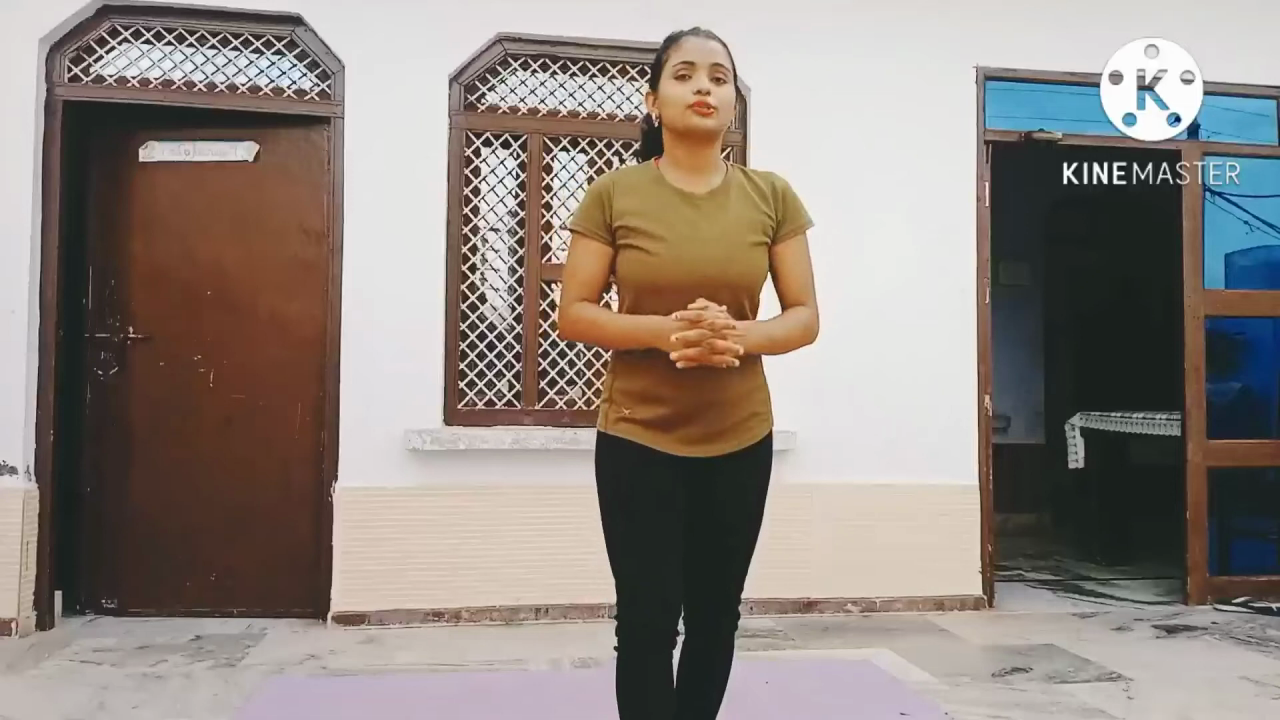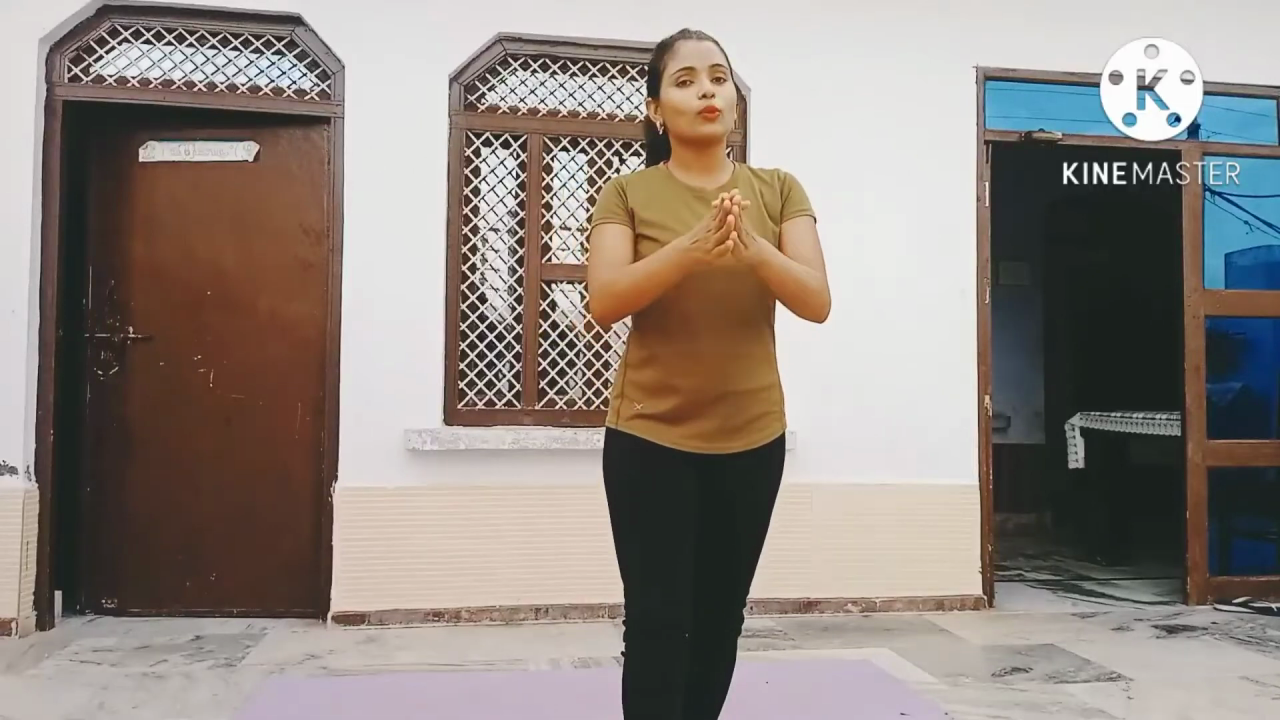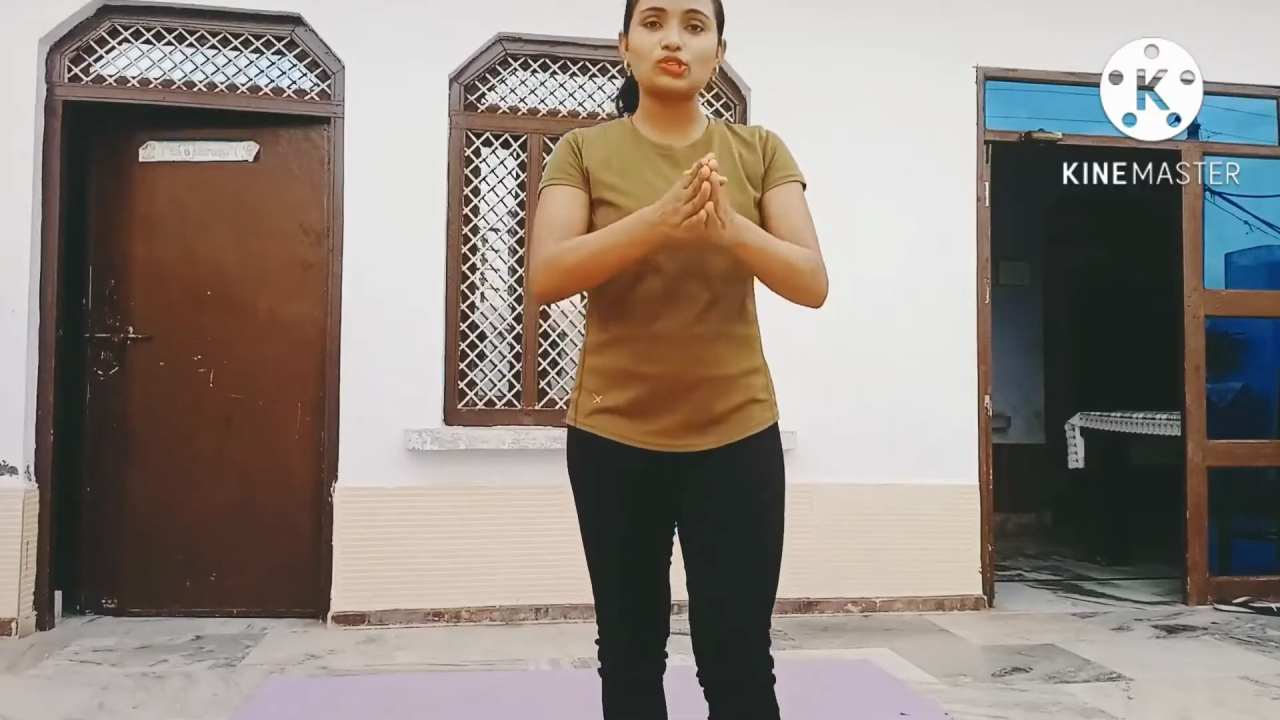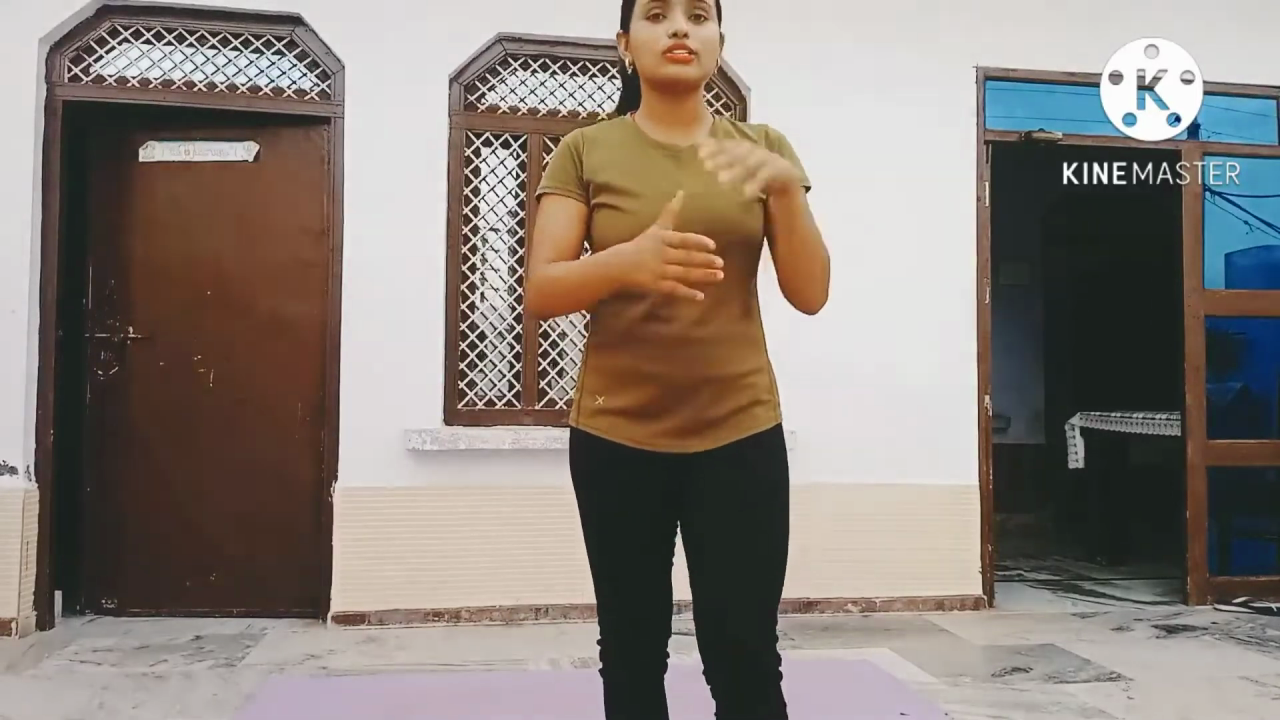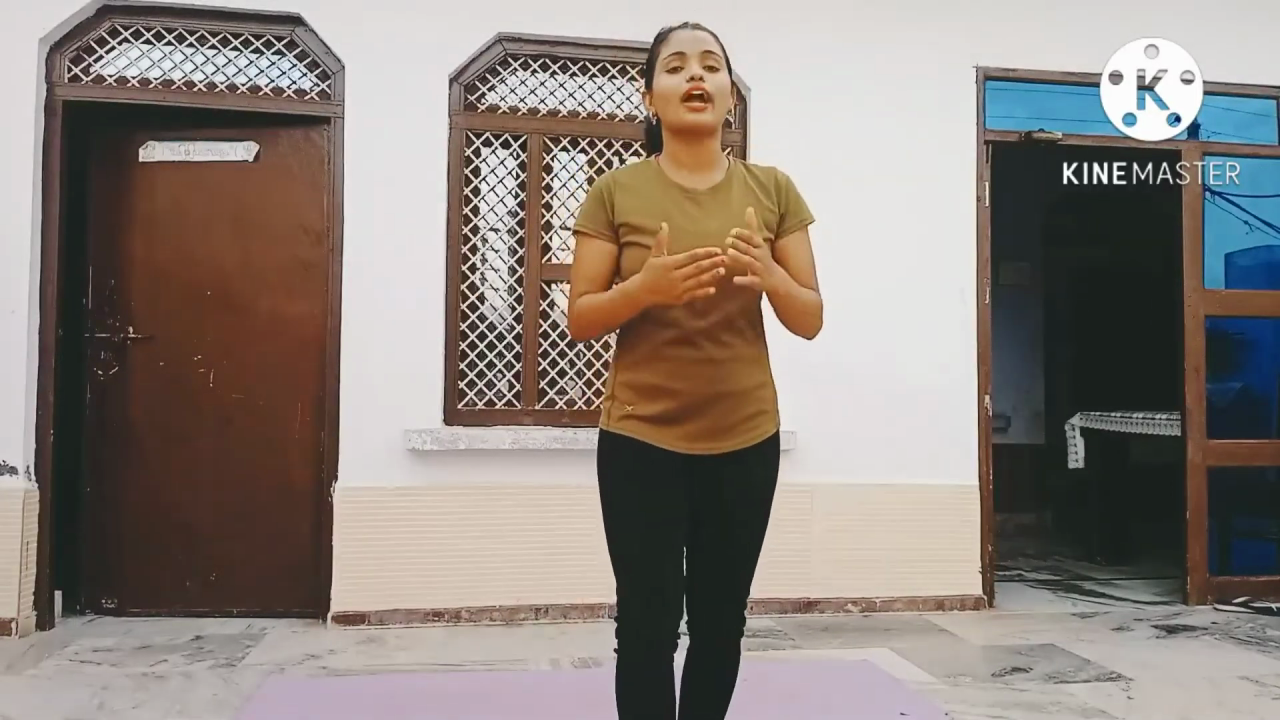
dt=1s
person 1, frame 1
left shoulder: (772, 197)
right shoulder: (612, 194)
left elbow: (806, 319)
right elbow: (572, 318)
left wrist: (739, 336)
right wrist: (660, 331)
left hip: (740, 444)
right hip: (638, 441)
left knee: (715, 617)
right knee: (647, 622)
person 1, frame 2
left shoulder: (778, 190)
right shoulder: (626, 193)
left elbow: (818, 302)
right elbow: (602, 302)
left wrist: (751, 245)
right wrist: (693, 245)
left hip: (752, 440)
right hip: (648, 439)
left knee: (719, 621)
right knee: (656, 626)
person 1, frame 3
left shoulder: (759, 151)
right shoulder: (584, 151)
left elbow: (813, 282)
right elbow: (544, 276)
left wrist: (726, 221)
right wrist: (661, 215)
left hip: (736, 435)
right hip: (613, 437)
left knee: (738, 661)
right knee: (629, 652)
person 1, frame 4
left shoulder: (762, 150)
right shoulder: (583, 152)
left elbow: (811, 296)
right elbow: (538, 292)
left wrist: (787, 190)
right wrist: (627, 260)
left hip: (739, 431)
right hip: (616, 435)
left knee: (744, 653)
right knee: (632, 647)
person 1, frame 5
left shoulder: (772, 189)
right shoulder: (613, 192)
left elbow: (811, 318)
right elbow: (580, 317)
left wrist: (772, 278)
right wrist: (643, 287)
left hip: (745, 440)
right hip: (640, 439)
left knee: (720, 621)
right knee: (646, 625)
